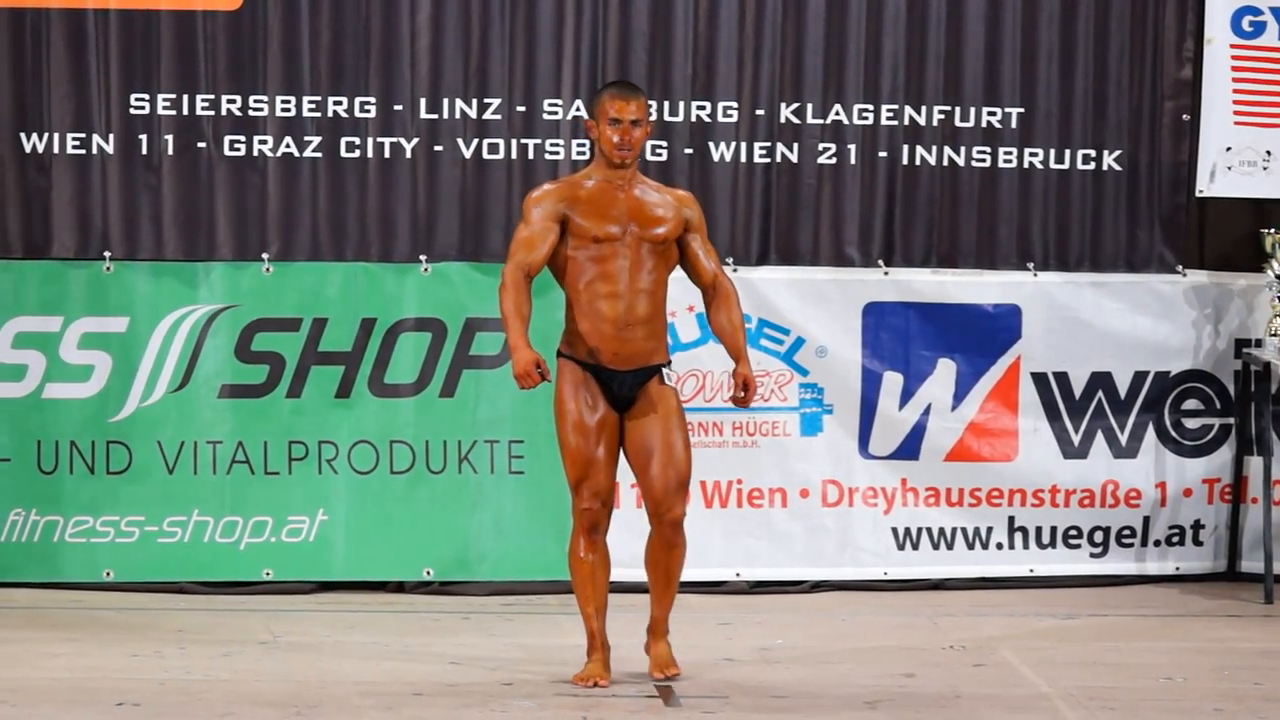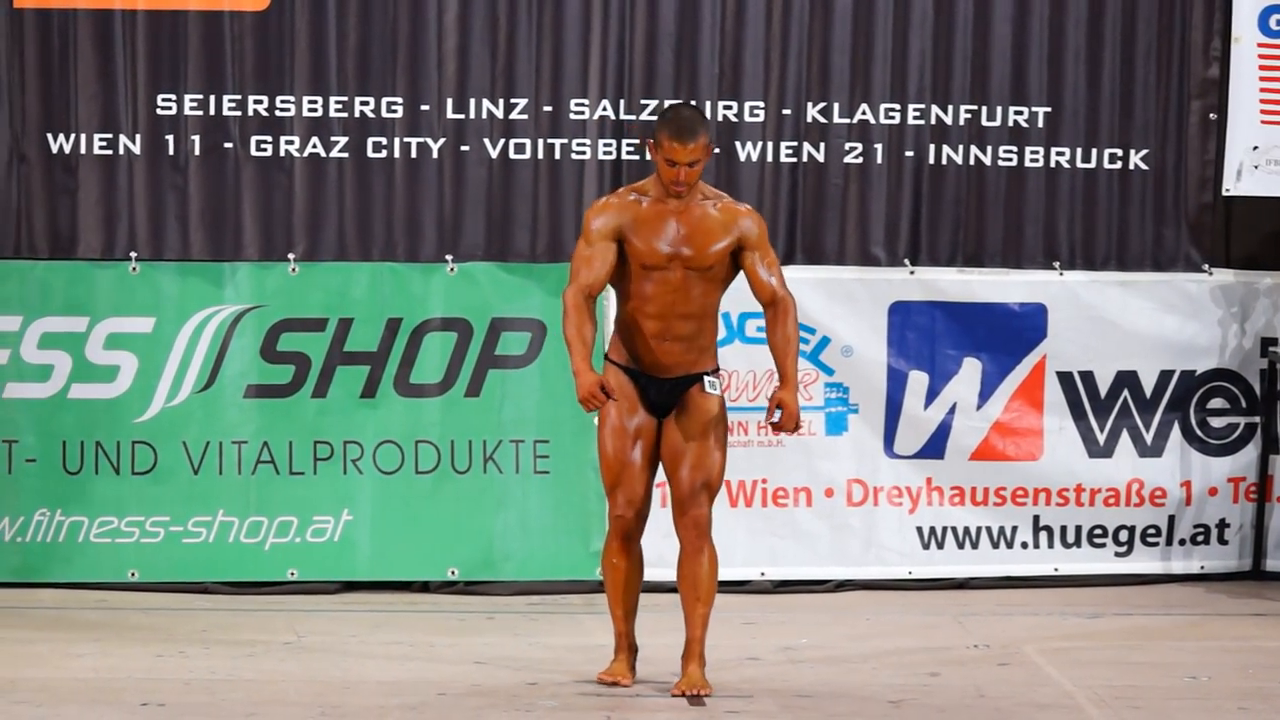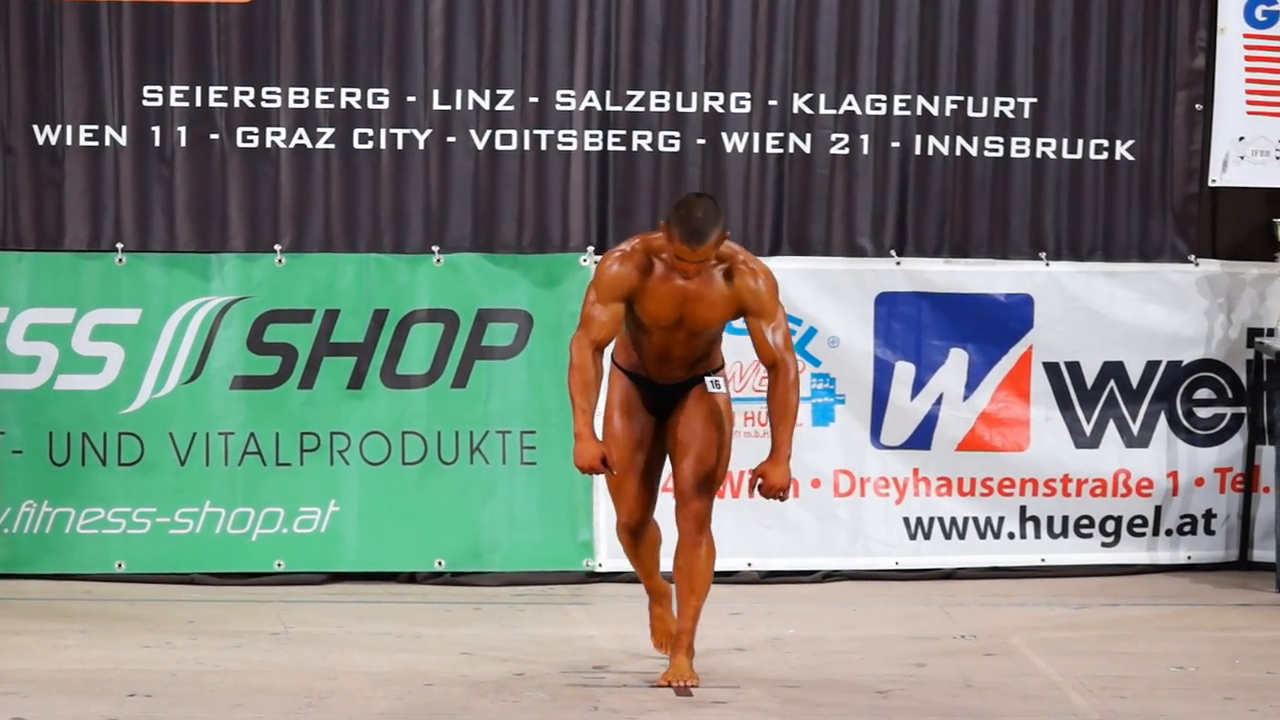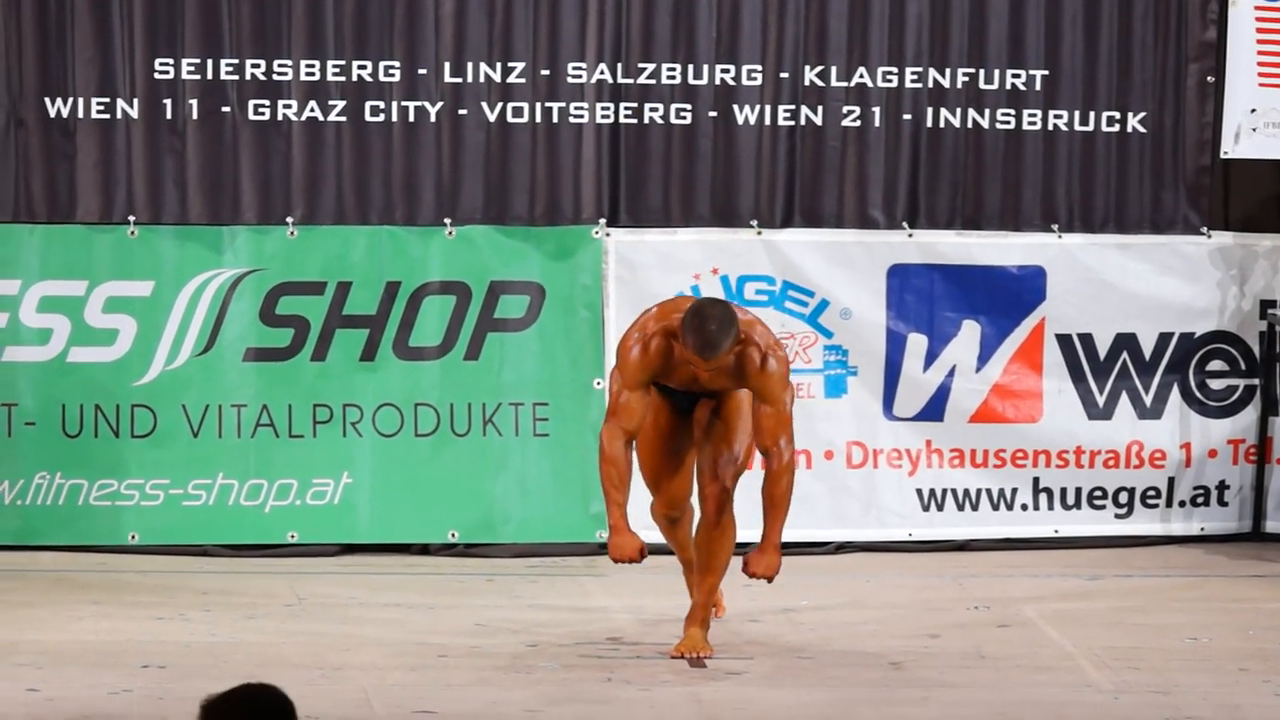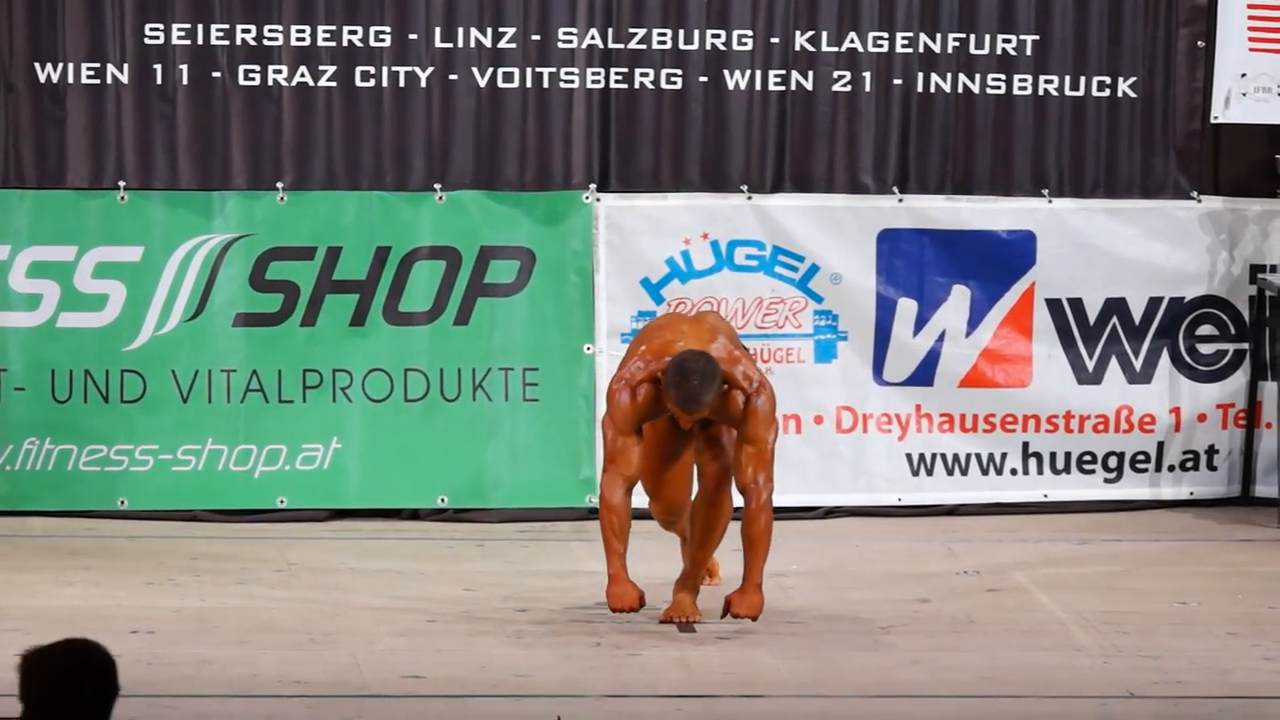
dt=0.3s
person 1, frame 1
left shoulder: (678, 205)
right shoulder: (554, 199)
left elbow: (714, 283)
right elbow: (517, 274)
left wrist: (740, 357)
right wrist: (519, 343)
left hip: (652, 380)
right hip: (583, 376)
left knee: (669, 513)
right knee: (591, 516)
left ankle: (659, 632)
right ankle: (597, 651)
person 1, frame 2
left shoulder: (738, 220)
right shoulder: (612, 214)
left elbow: (777, 301)
right elbow: (579, 293)
left wrist: (788, 383)
right wrist: (582, 370)
left hip: (698, 386)
right hip: (627, 382)
left knee: (694, 522)
right knee: (625, 519)
left ankle: (694, 660)
right ankle: (624, 650)
person 1, frame 3
left shoulder: (749, 277)
right shoulder: (624, 265)
left elbow: (781, 364)
right elbow: (586, 346)
left wrist: (780, 455)
right wrist: (584, 433)
left hip: (699, 386)
right hip: (634, 383)
left knee: (694, 516)
right knee: (631, 515)
left ankle: (682, 652)
right ankle: (659, 597)
person 1, frame 4
left shoulder: (764, 355)
right shoulder: (645, 343)
left elbow: (779, 450)
right elbow: (616, 431)
left wrist: (770, 545)
right wrist: (618, 525)
left hip: (729, 391)
right hip: (662, 388)
left knee: (717, 496)
right knee: (670, 501)
left ankle: (698, 623)
right ankle: (693, 568)
person 1, frame 5
left shoulder: (751, 392)
right shoulder: (631, 388)
left elbow: (758, 492)
right elbow: (616, 482)
left wrist: (752, 586)
right wrist: (617, 575)
left hip: (723, 391)
right hip: (657, 387)
left knee: (716, 477)
right knee: (667, 506)
left ankle: (688, 586)
right ankle: (689, 538)
